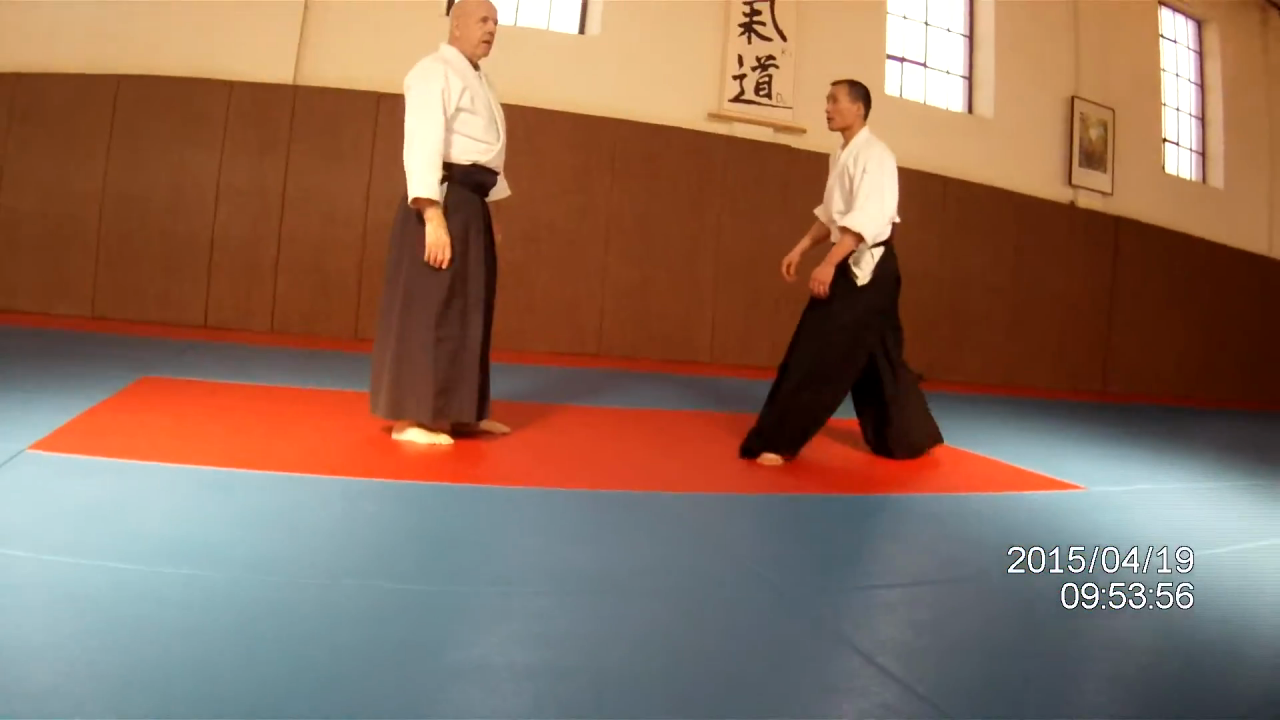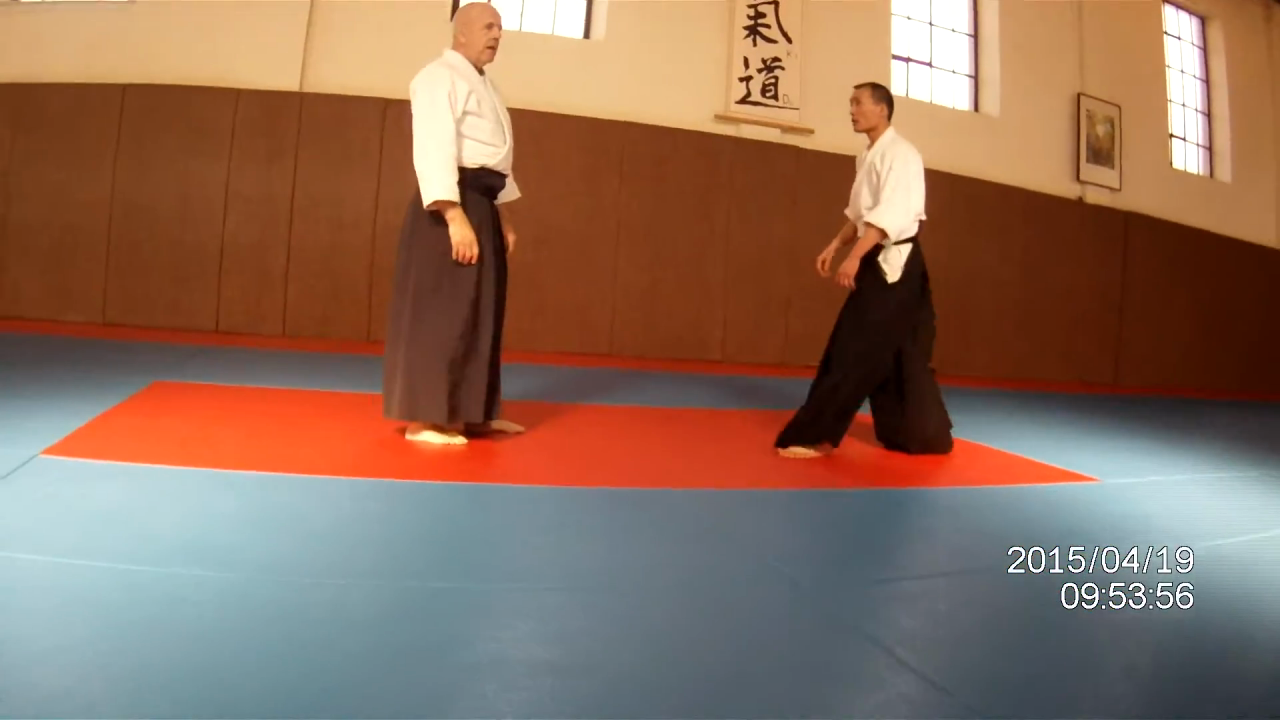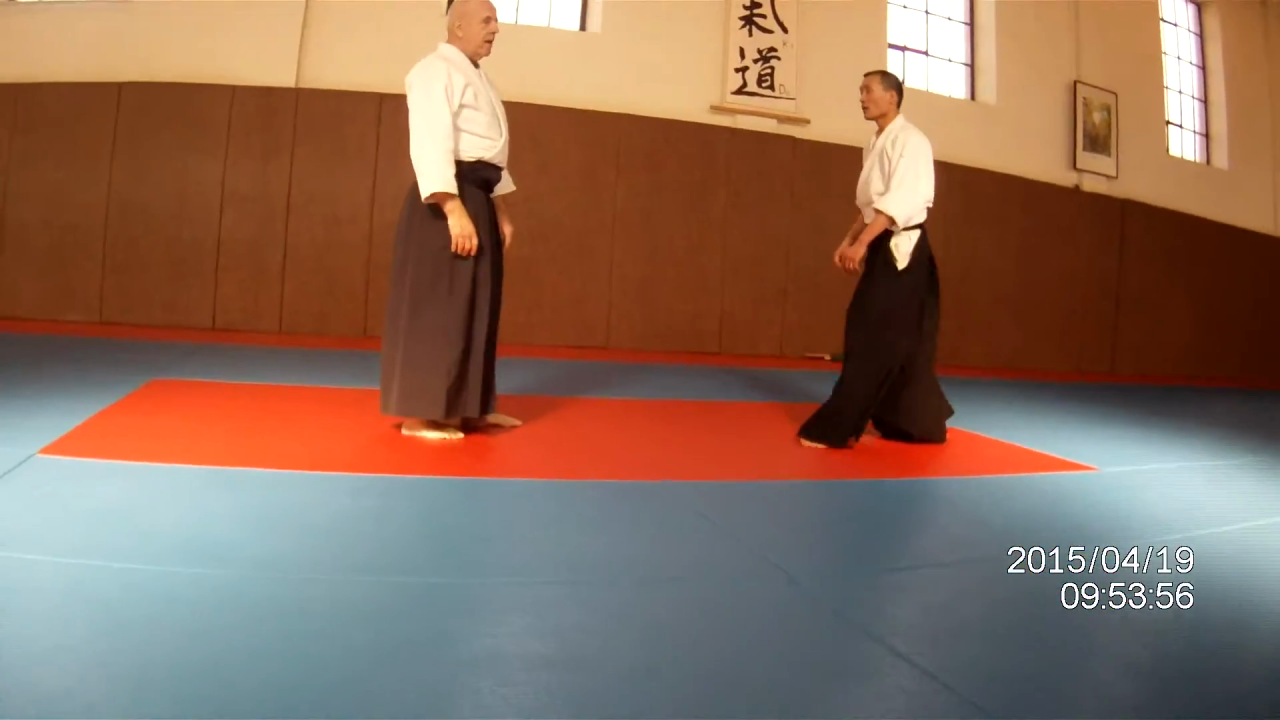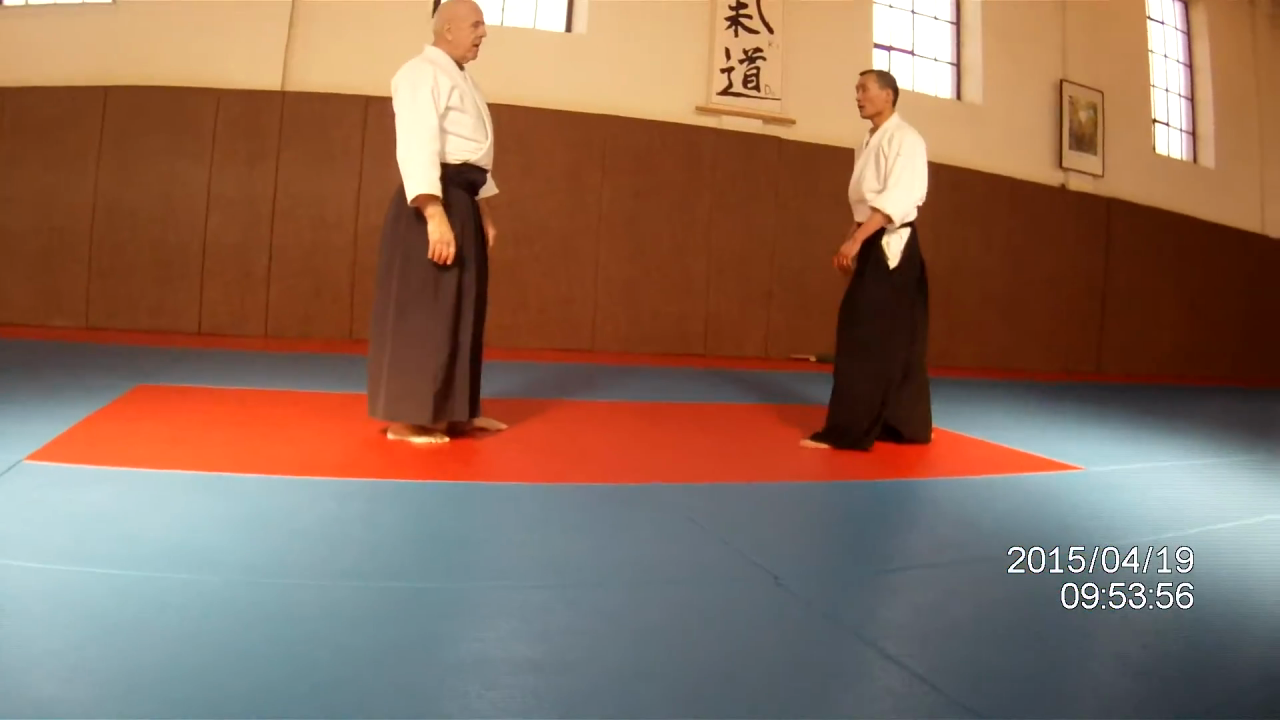
dt=0.1s
person 1, frame 1
left shoulder: (476, 80)
right shoulder: (436, 72)
right elbow: (422, 146)
left wrist: (486, 213)
right wrist: (434, 217)
left hip: (470, 207)
right hip: (442, 206)
left knee: (465, 312)
right knee: (428, 309)
left ankle: (459, 413)
right ankle: (408, 418)
person 1, frame 2
left shoulder: (481, 85)
right shoulder: (440, 78)
right elbow: (434, 151)
left wrist: (503, 217)
right wrist: (455, 217)
left hip: (481, 208)
right hip: (453, 208)
left knee: (478, 312)
right knee: (440, 311)
left ankle: (470, 414)
right ankle: (423, 419)
person 1, frame 3
left shoulder: (476, 77)
right shoulder: (436, 70)
right elbow: (430, 144)
left wrist: (500, 209)
right wrist: (454, 209)
left hip: (475, 201)
right hip: (448, 202)
left knee: (473, 306)
right knee: (436, 307)
left ankle: (468, 408)
right ankle: (420, 415)
person 1, frame 4
left shoulder: (461, 80)
right shoulder: (422, 74)
right elbow: (416, 147)
left wrist: (484, 212)
right wrist: (435, 214)
left hip: (460, 204)
right hip: (434, 204)
left knee: (459, 309)
right knee: (422, 310)
left ankle: (454, 412)
right ankle: (407, 420)
person 2, frame 1
left shoulder: (873, 155)
right shoulder: (842, 155)
left elbow: (867, 218)
left wrist: (829, 263)
right wrist: (801, 248)
left hip: (866, 265)
right hip: (855, 265)
left knee: (818, 349)
right knee: (876, 359)
left ankle: (782, 441)
right ankle: (911, 437)
person 2, frame 2
left shoulder: (900, 154)
right shoulder: (870, 155)
left elbow: (892, 214)
left wrist: (853, 257)
right wrist: (833, 246)
left hip: (895, 261)
right hip: (883, 261)
left knee: (856, 347)
right knee: (899, 355)
left ankle: (815, 434)
right ankle: (924, 433)
person 2, frame 3
left shoulder: (908, 139)
right shoulder: (879, 143)
left elbow: (901, 201)
left wrist: (862, 243)
right wrist: (849, 239)
left hip: (902, 248)
right hip: (887, 247)
left knee: (872, 336)
right knee: (904, 341)
left ankle: (838, 428)
right ankle: (919, 423)
person 2, frame 4
left shoulder: (903, 138)
right shoulder: (871, 141)
left elbow: (898, 198)
left wrist: (856, 239)
right wrist: (853, 240)
left hip: (892, 246)
right hip: (878, 245)
left knee: (865, 336)
right knee: (895, 340)
left ankle: (848, 431)
right ankle: (906, 424)
